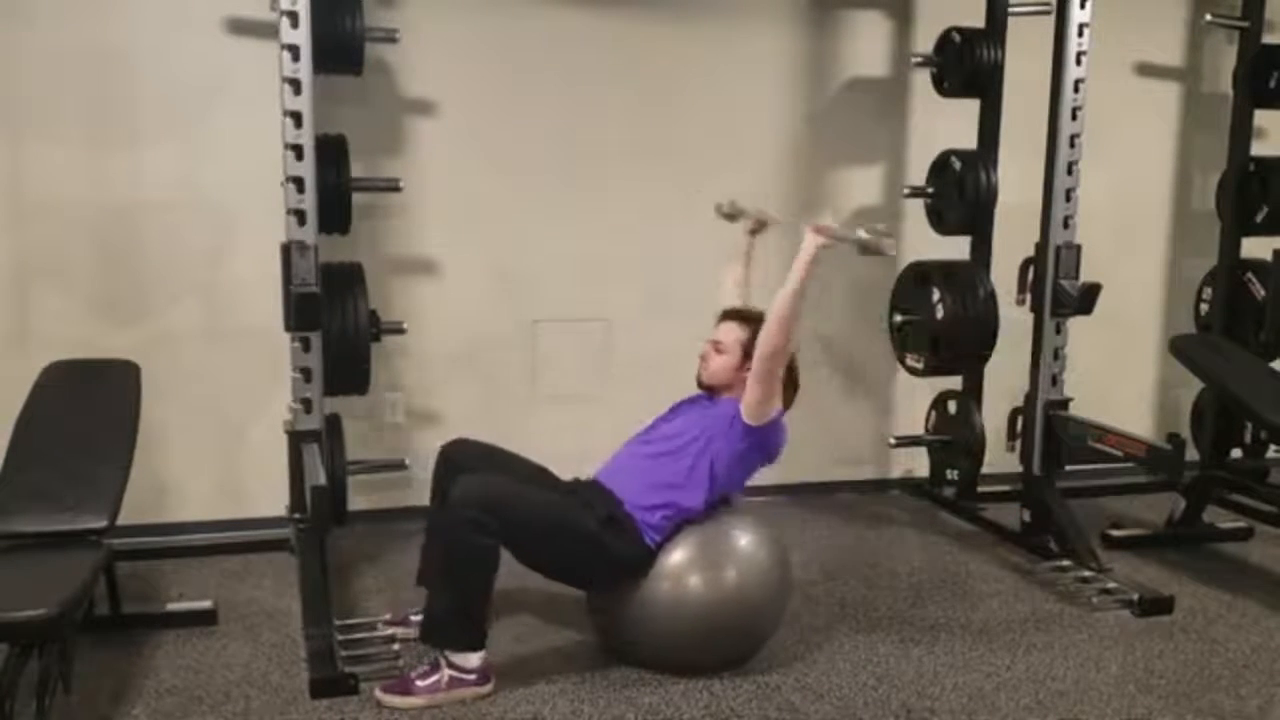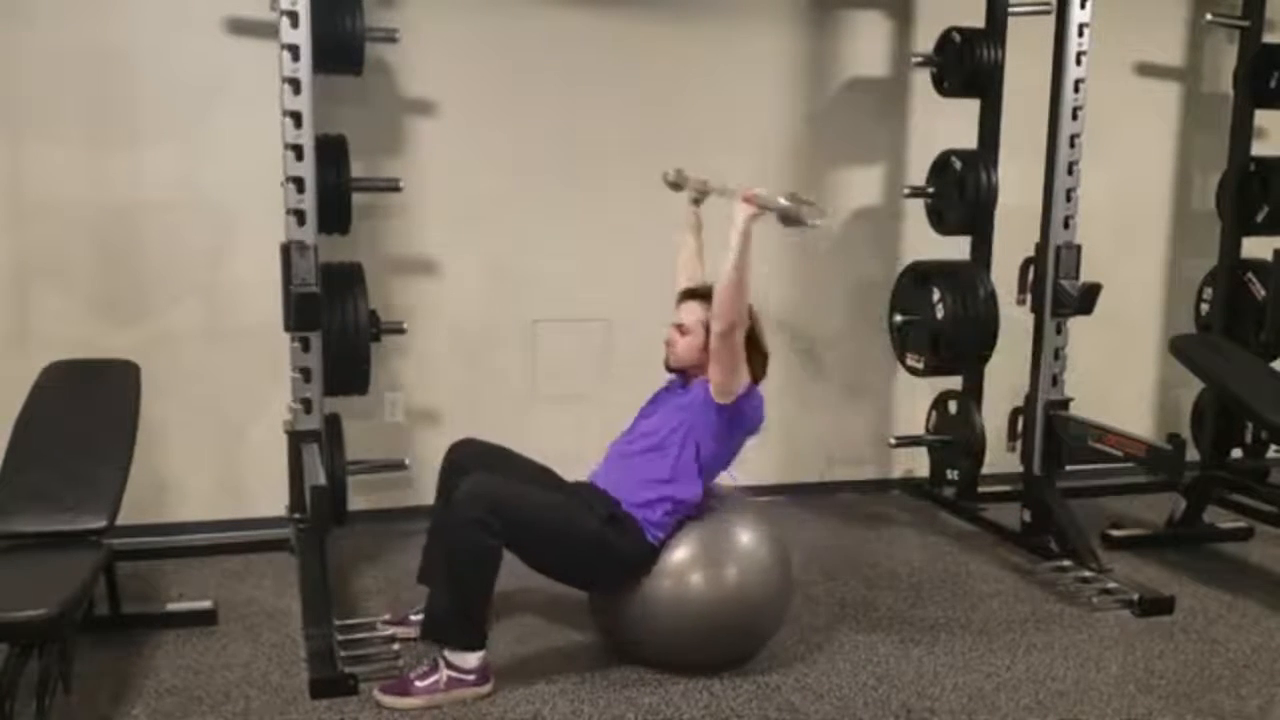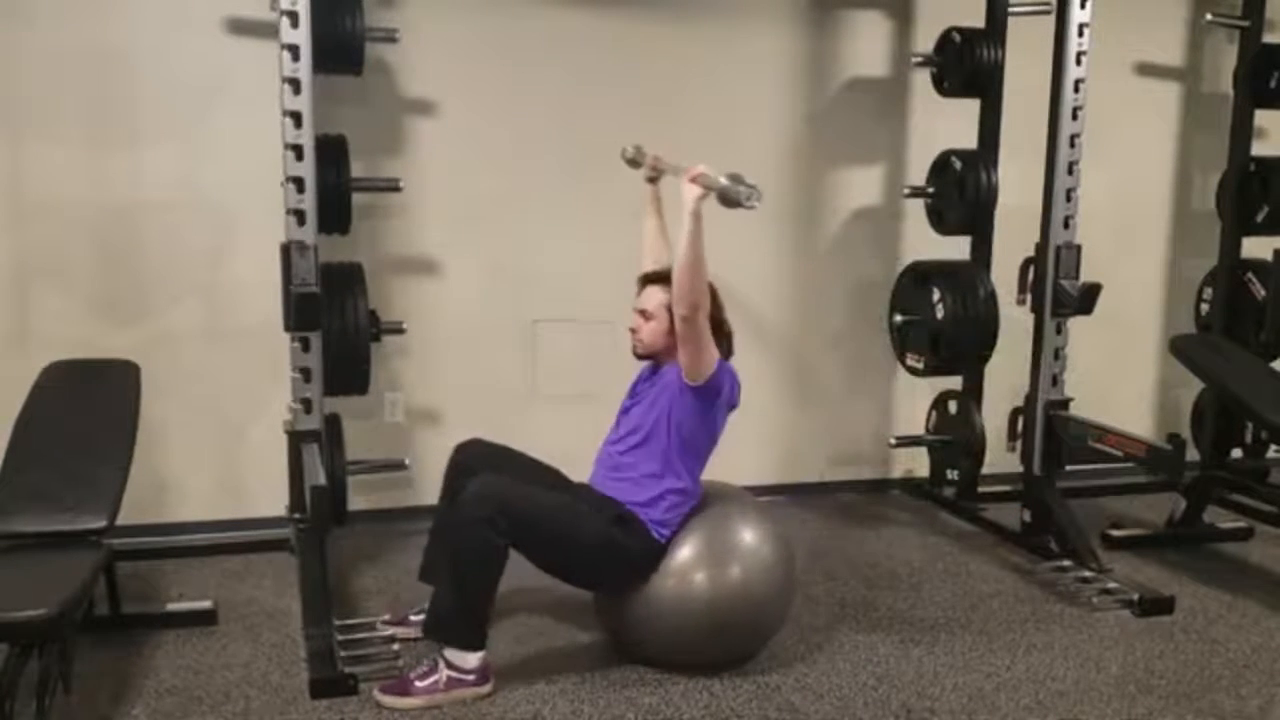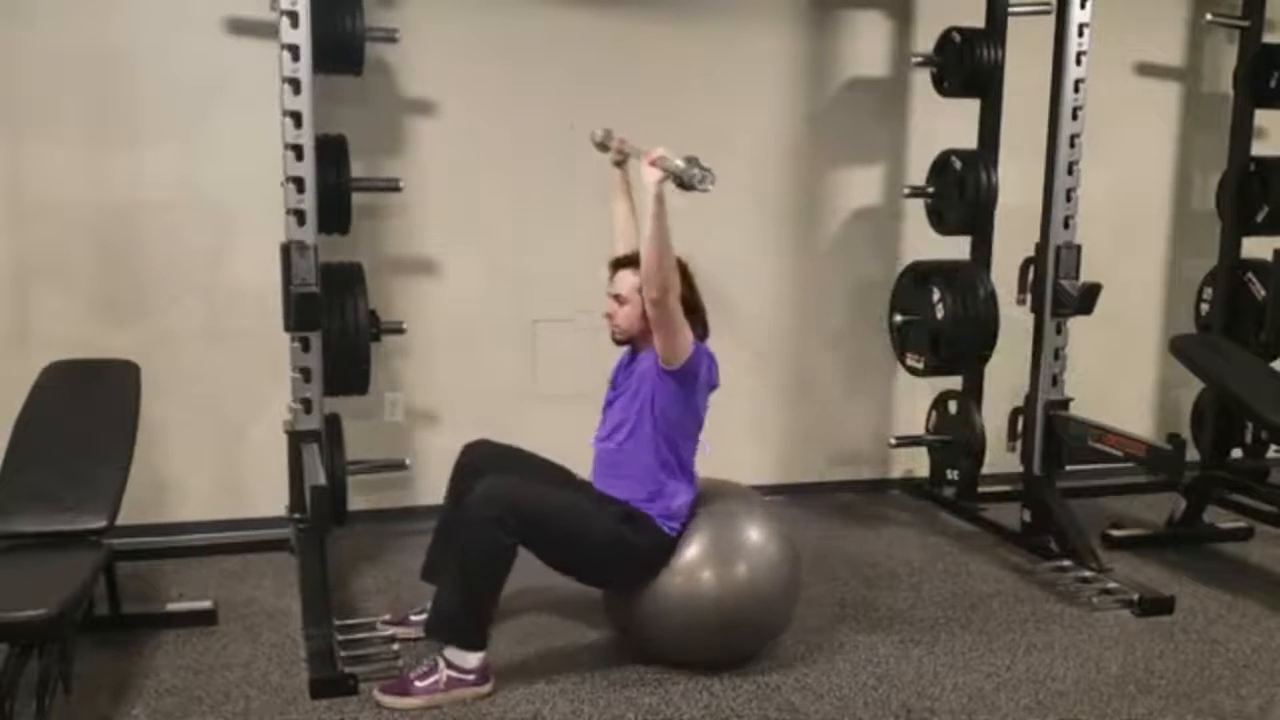
dt=0.2s
person 1, frame 1
left shoulder: (753, 427)
right shoulder: (708, 402)
left elbow: (772, 347)
right elbow: (735, 323)
left wrist: (806, 256)
right wrist: (747, 243)
left hip: (614, 541)
right hip: (585, 502)
left knee: (472, 499)
right knee: (461, 457)
left ankle: (462, 663)
right ankle: (445, 609)
person 1, frame 2
left shoulder: (730, 404)
right shoulder: (686, 385)
left elbow: (727, 326)
right elbow: (693, 295)
left wrist: (742, 230)
right wrist: (693, 215)
left hip: (618, 541)
right hip: (589, 504)
left knee: (477, 497)
right knee: (468, 456)
left ankle: (463, 664)
right ankle: (441, 609)
person 1, frame 3
left shoulder: (706, 382)
right shoulder: (661, 369)
left elbow: (690, 308)
right elbow: (660, 272)
left wrist: (694, 210)
right wrist: (652, 192)
left hip: (625, 540)
right hip: (594, 507)
left knee: (484, 498)
right knee: (474, 458)
left ankle: (463, 663)
right ankle: (442, 605)
person 1, frame 4
left shoulder: (683, 364)
right shoulder: (641, 352)
left elbow: (661, 289)
right elbow: (632, 252)
left wrist: (658, 192)
right wrist: (620, 174)
left hip: (636, 537)
right hip: (603, 506)
left knee: (494, 499)
right knee: (482, 458)
left ankle: (462, 663)
right ankle: (445, 604)
